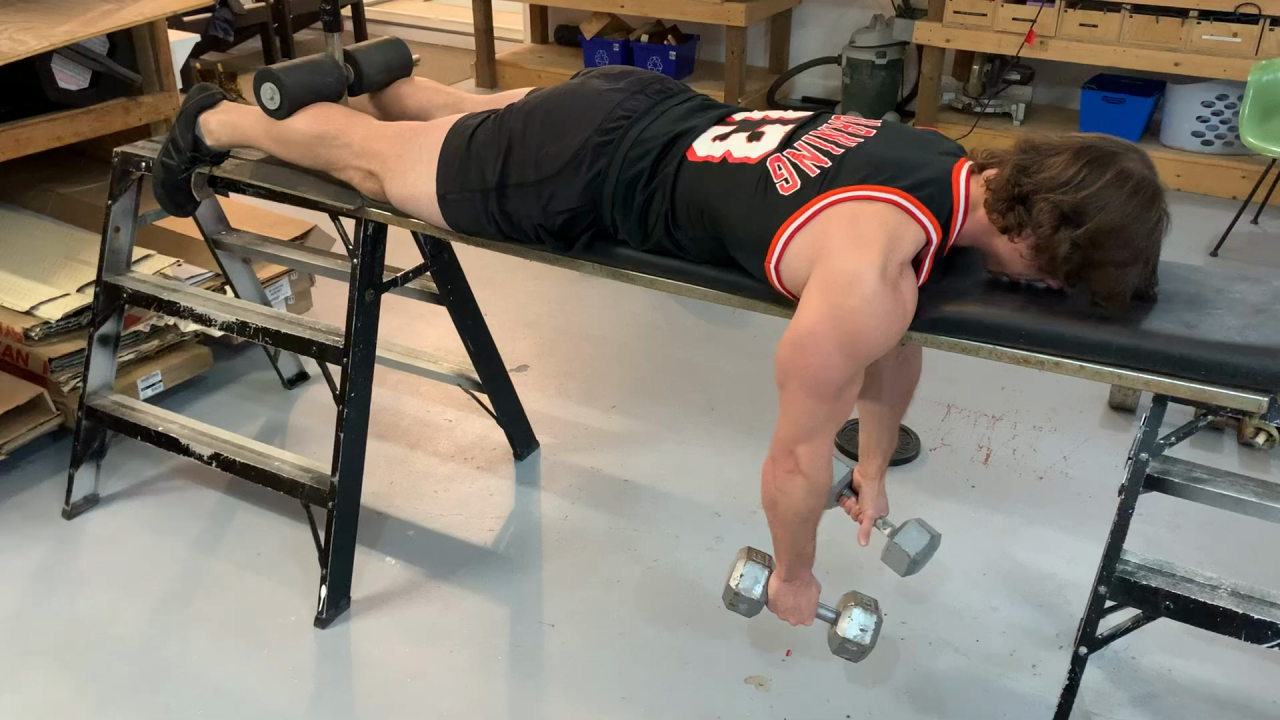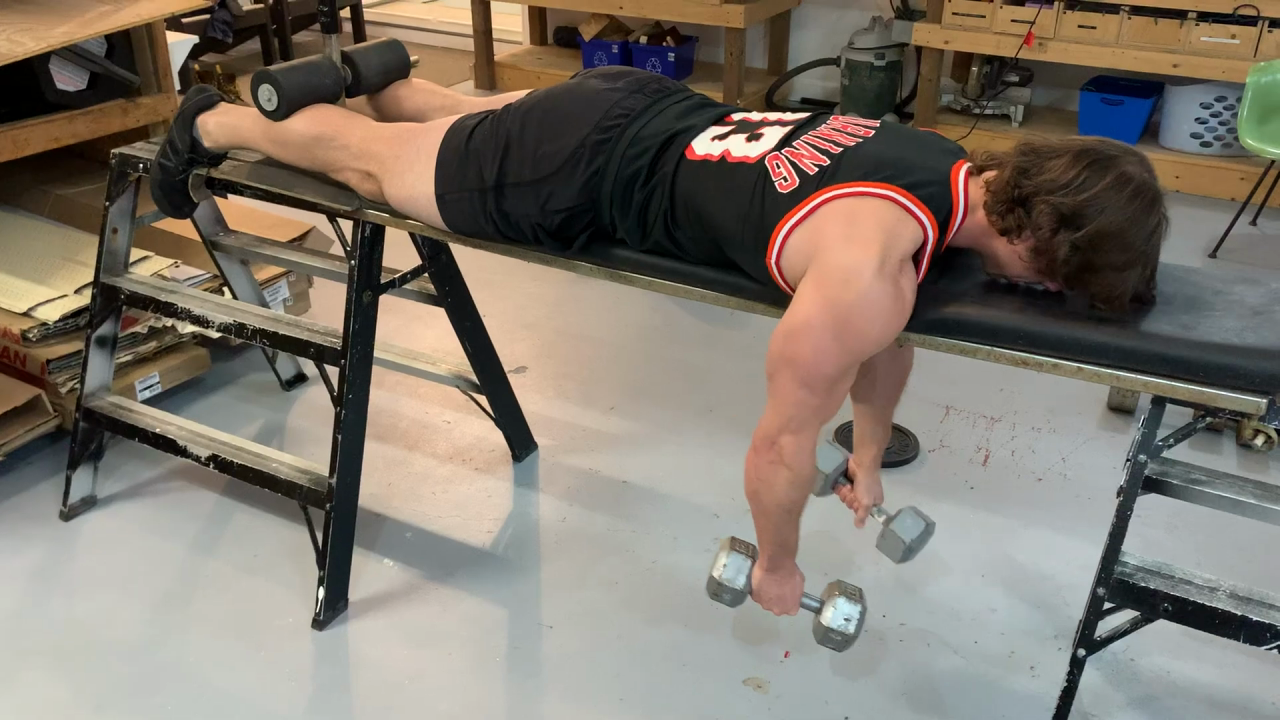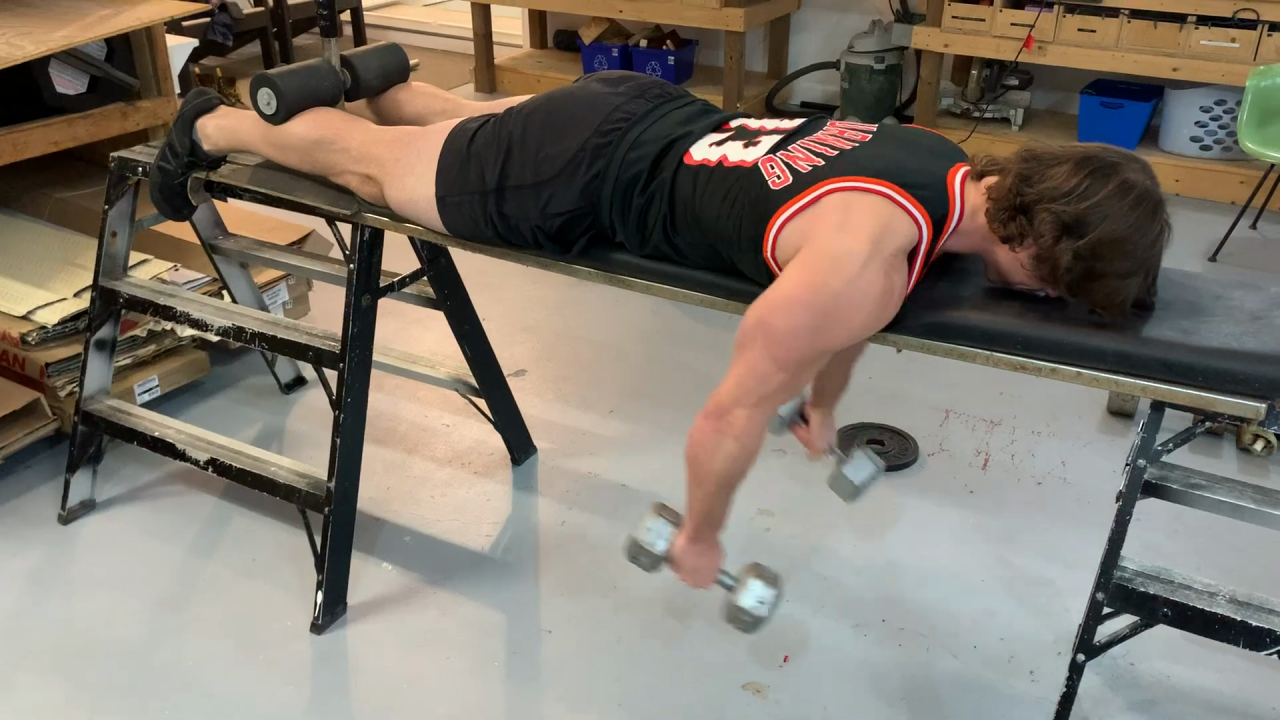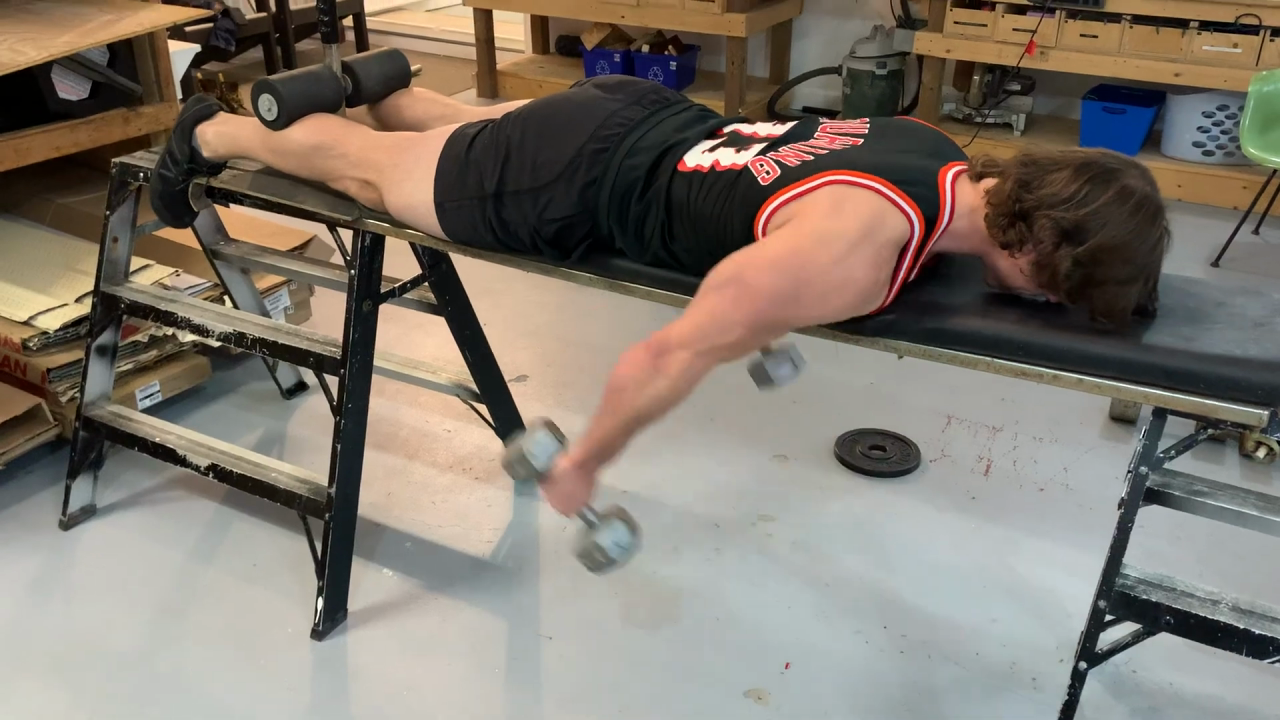
dt=0.2s
person 1, frame 1
left shoulder: (948, 164)
right shoulder: (868, 271)
left elbow: (892, 340)
right elbow: (797, 450)
left wrist: (877, 466)
right wrist: (793, 577)
left hip: (639, 106)
right hip: (579, 175)
left knee: (459, 108)
right knee: (373, 159)
right ankle: (216, 122)
person 1, frame 2
left shoulder: (948, 166)
right shoulder: (867, 268)
left elbow: (883, 333)
right elbow: (780, 442)
left wrist: (871, 457)
right wrist: (777, 566)
left hip: (633, 111)
right hip: (578, 176)
left knee: (450, 109)
right knee: (370, 159)
right ankle: (214, 123)
person 1, frame 3
left shoulder: (946, 164)
right shoulder: (863, 260)
right elbow: (732, 413)
left wrist: (823, 415)
right wrist: (698, 536)
left hip: (635, 115)
right hip: (579, 178)
left knee: (458, 113)
right knee: (370, 165)
right ankle: (214, 126)
person 1, frame 4
left shoulder: (940, 161)
right shoulder: (857, 252)
right elbow: (672, 353)
left wrist: (772, 300)
right wrist: (583, 463)
left hip: (634, 121)
right hip: (579, 186)
left knee: (455, 120)
right knee: (370, 173)
right ankle: (214, 132)
